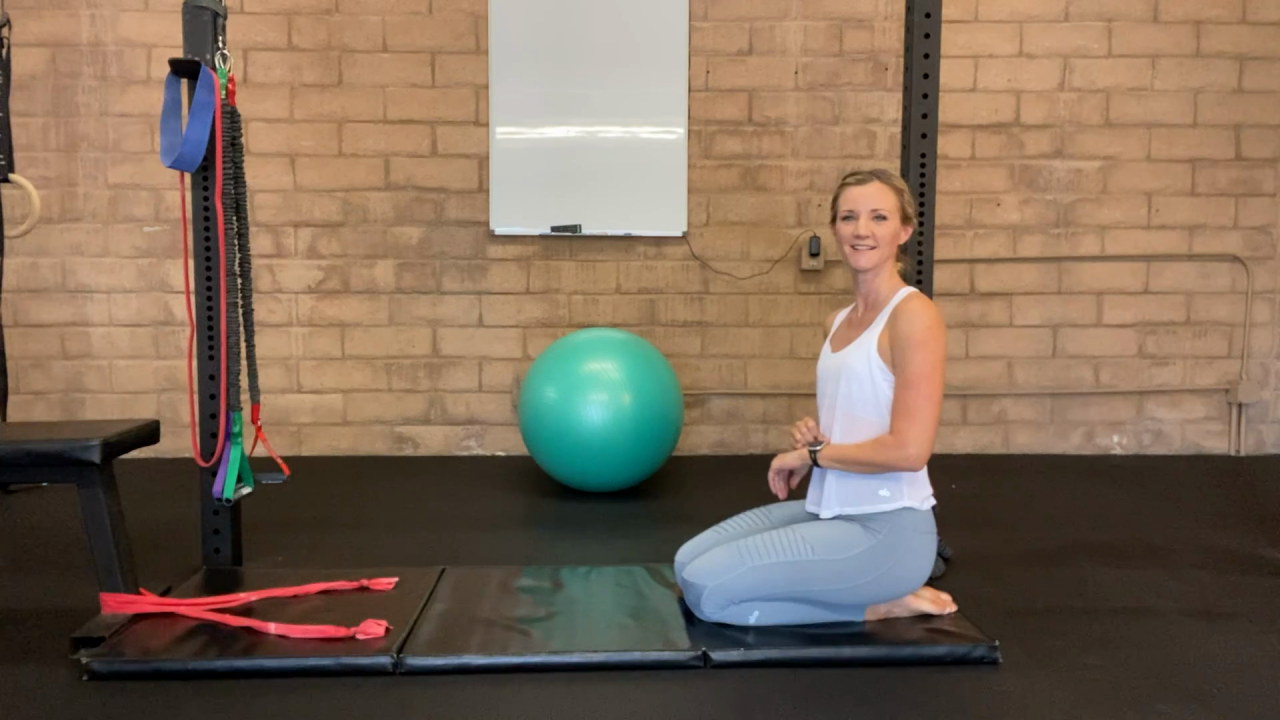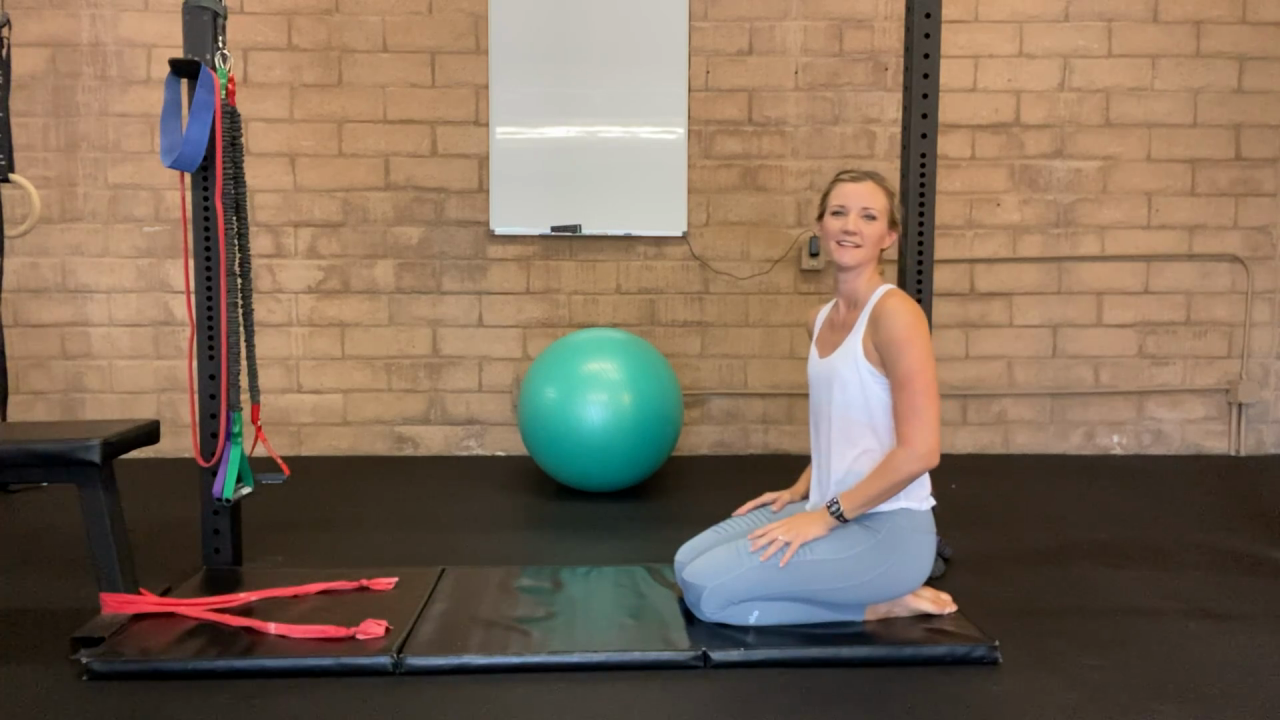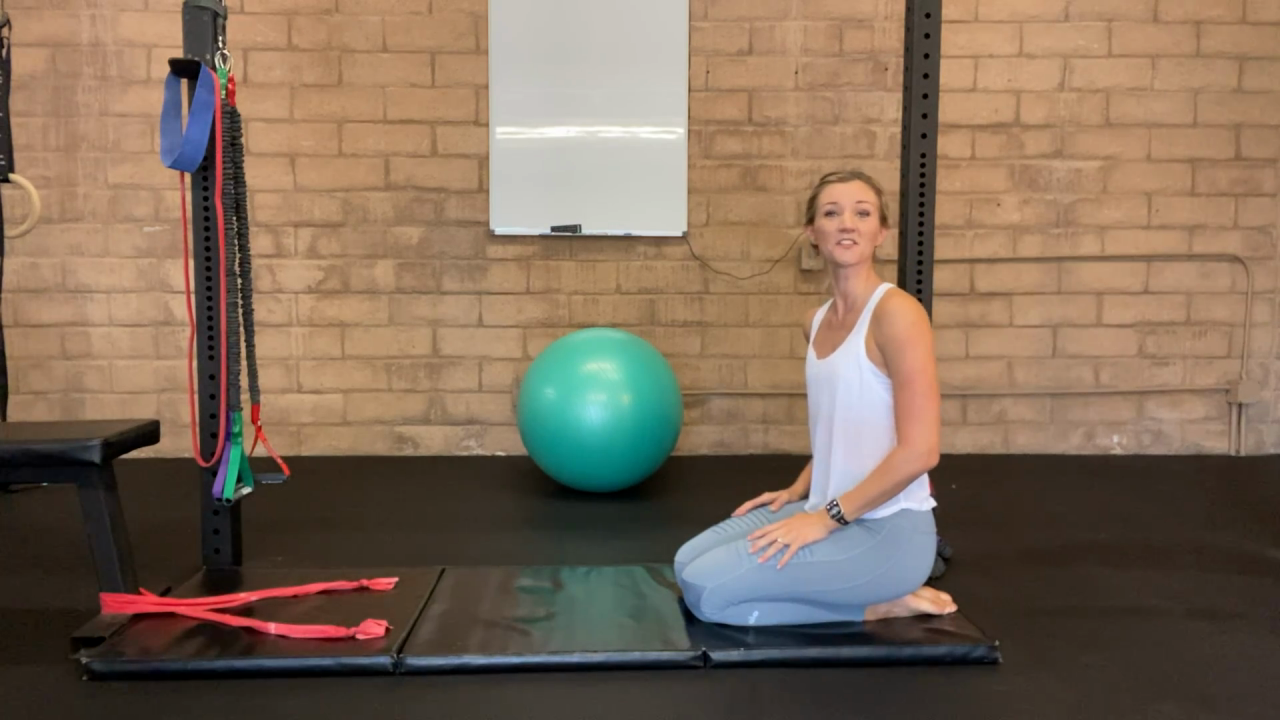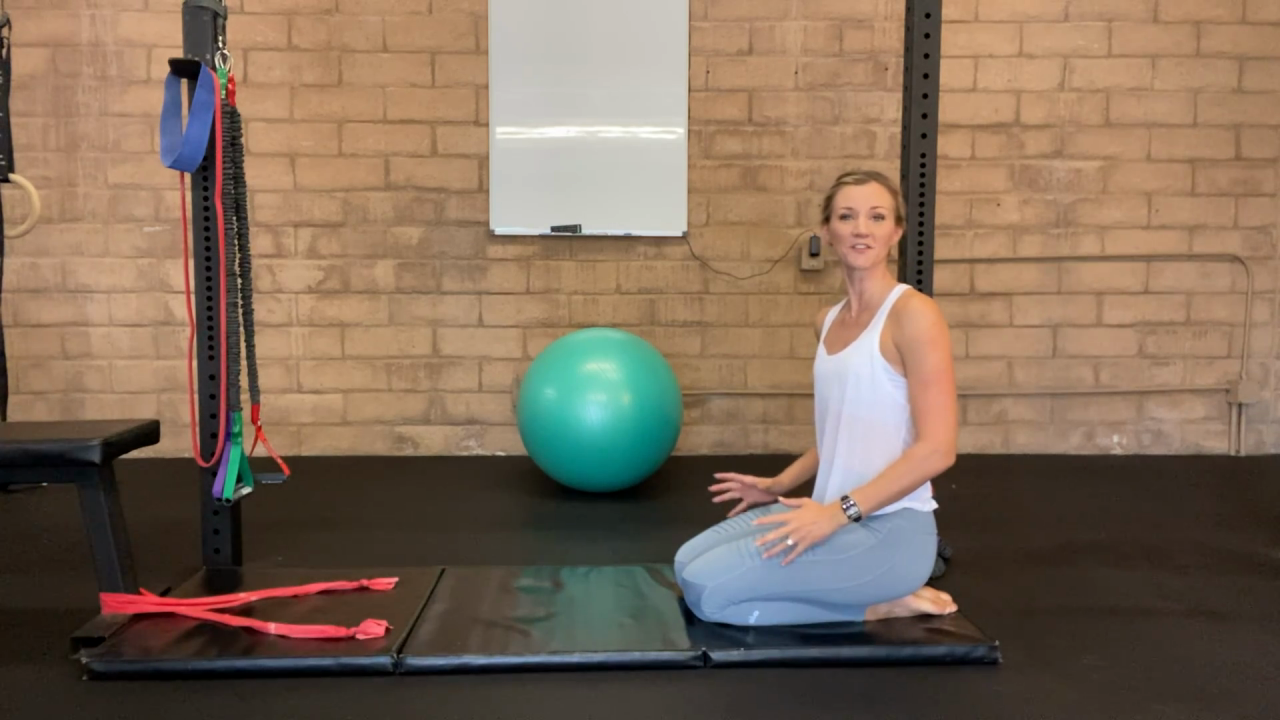
dt=0.7s
person 1, frame 1
left shoulder: (913, 315)
right shoulder: (838, 322)
left elbow: (909, 449)
left wrist: (809, 453)
right wrist: (810, 435)
left hip: (887, 531)
right hip: (829, 512)
left knee: (707, 589)
right knee: (690, 563)
left ankle: (880, 603)
right ankle: (871, 592)
person 1, frame 2
left shoulder: (895, 313)
right shoulder: (821, 318)
left elbow: (921, 450)
left wrist: (826, 516)
right wrist: (800, 491)
left hip: (886, 531)
right hip: (835, 511)
left knee: (708, 590)
right knee: (689, 564)
left ankle: (878, 603)
right ankle: (871, 594)
person 1, frame 3
left shoulder: (896, 312)
right shoulder: (817, 321)
left elbow: (920, 450)
left wrist: (827, 517)
right wrist: (797, 492)
left hip: (887, 532)
right hip: (835, 511)
left knee: (706, 590)
right knee: (689, 564)
left ankle: (880, 602)
right ankle: (870, 593)
person 1, frame 4
left shoulder: (913, 313)
right shoulder: (828, 321)
left elbow: (938, 448)
left wrist: (840, 513)
right wrist: (780, 484)
left hip: (888, 532)
right hip: (835, 514)
left knee: (708, 590)
right knee: (689, 565)
left ankle: (878, 604)
right ankle: (870, 594)
